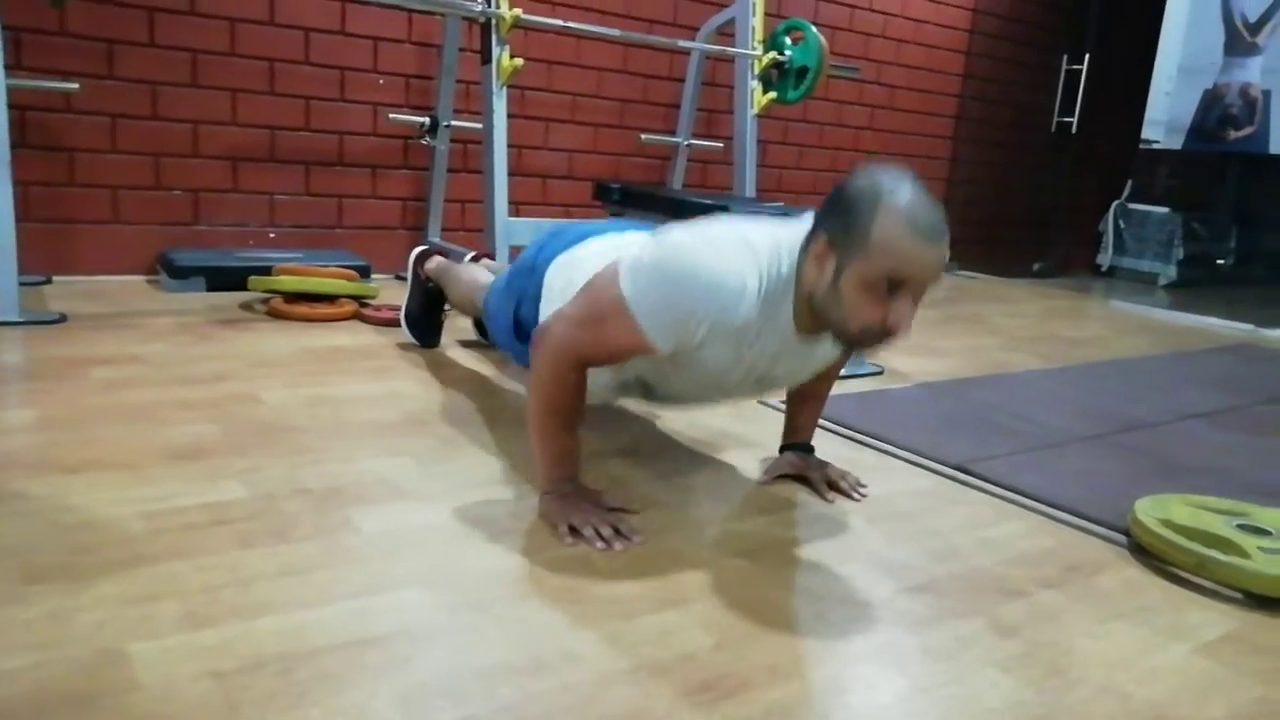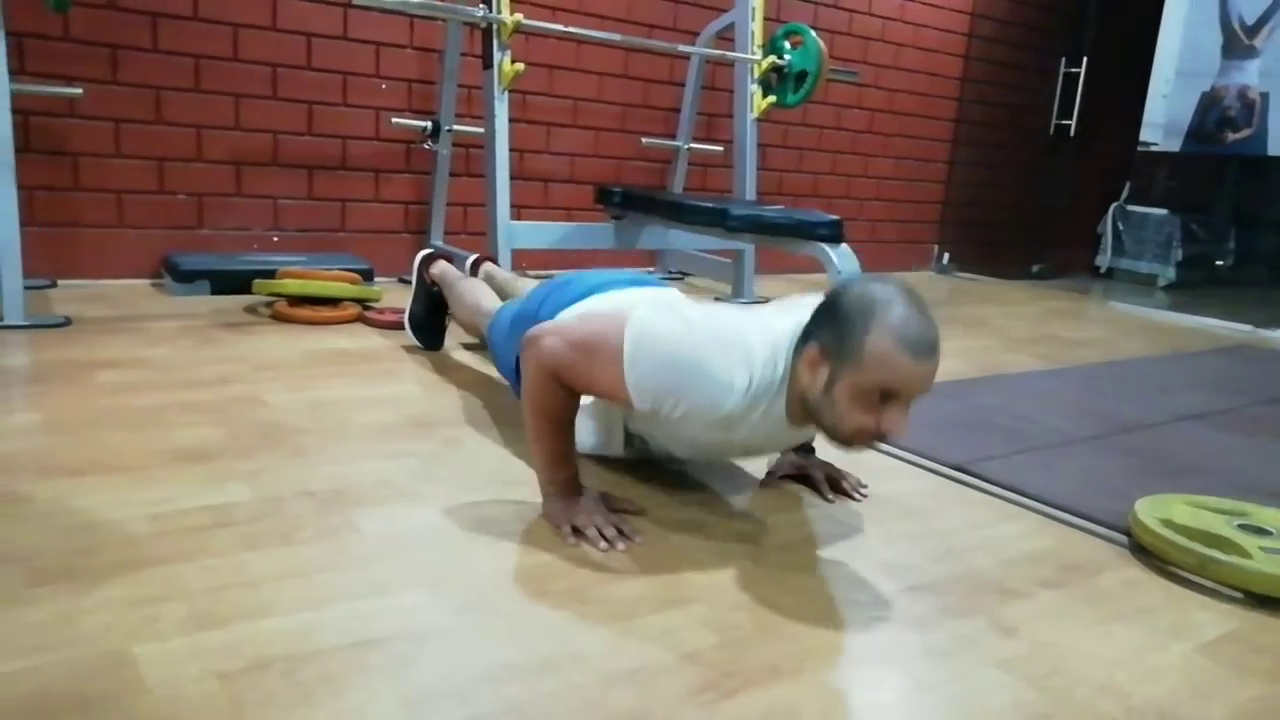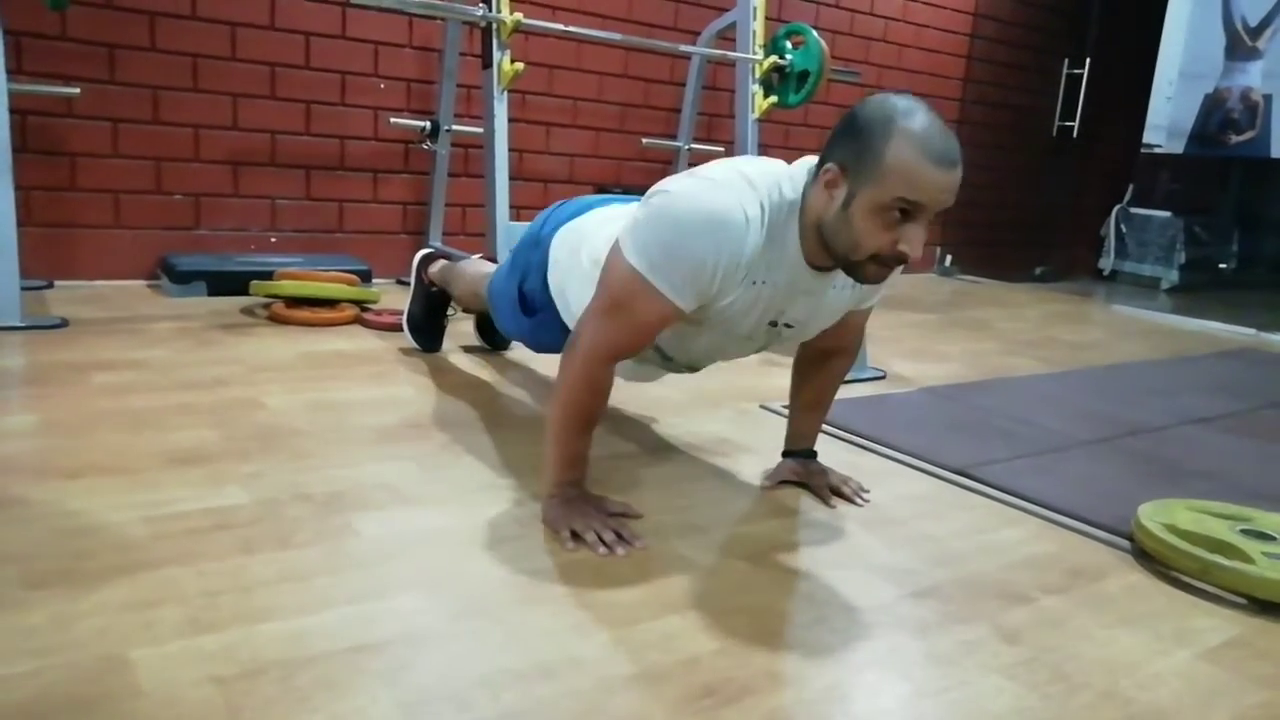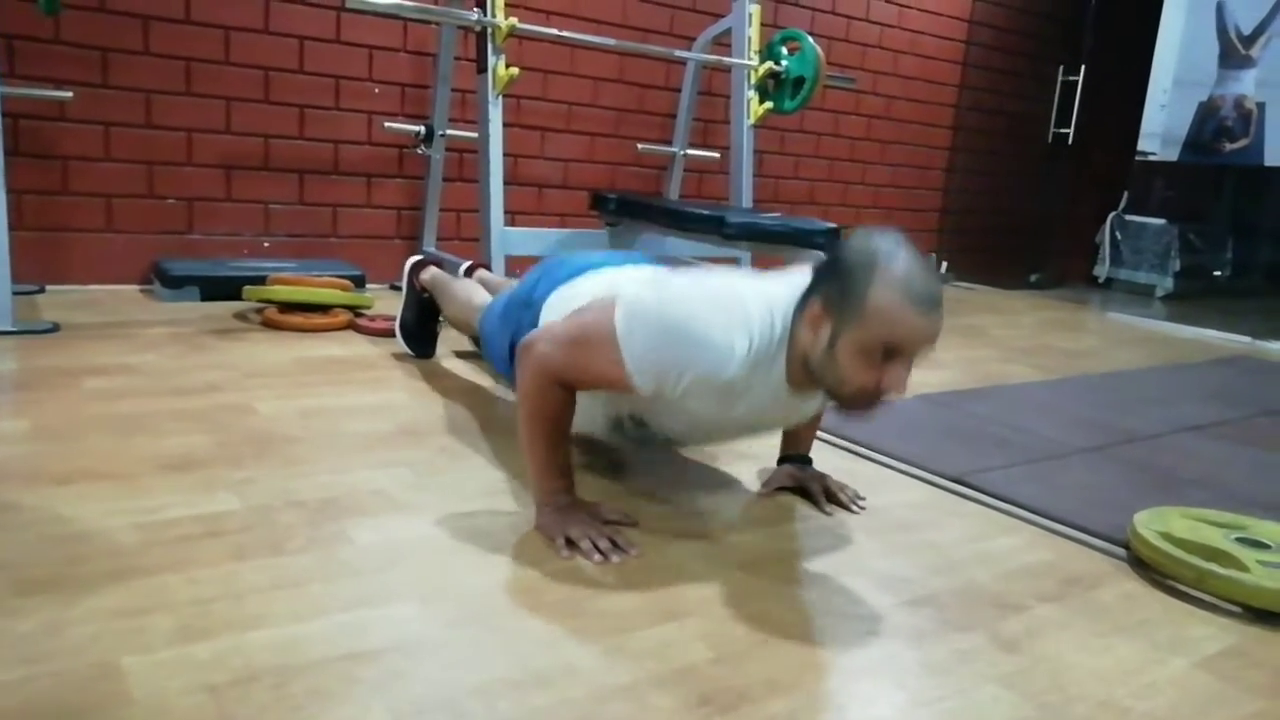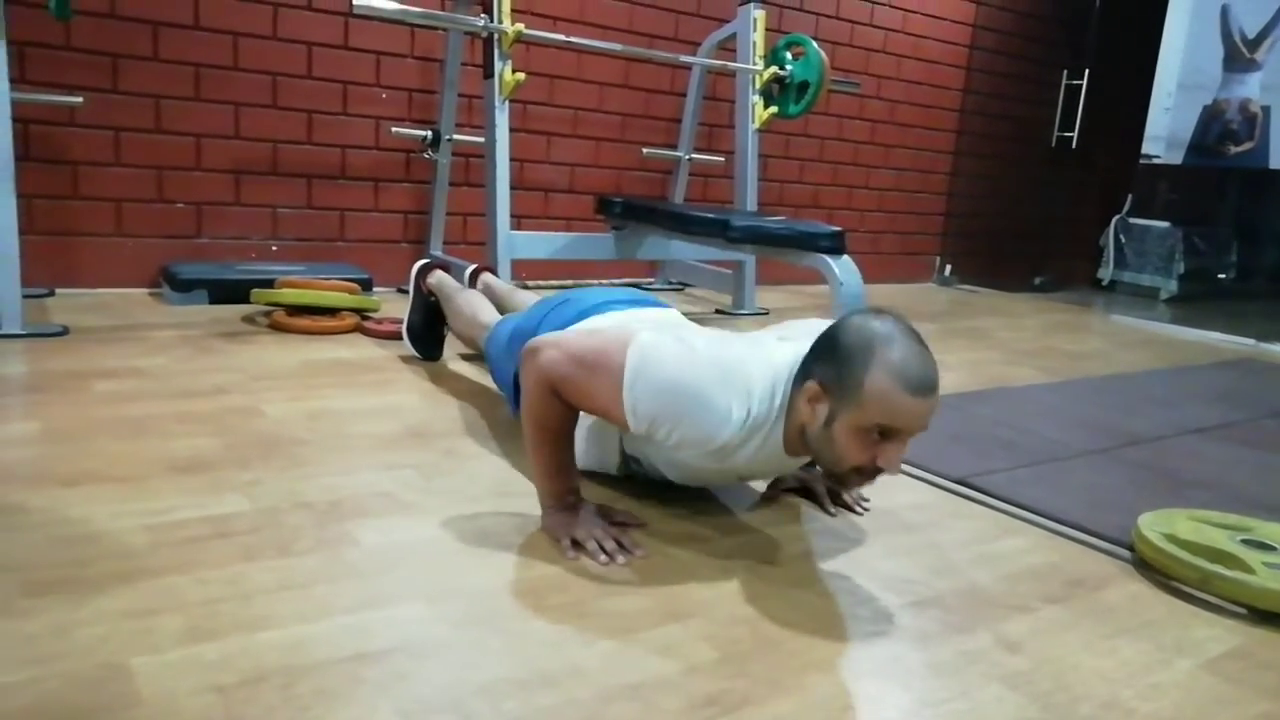
dt=0.4s
person 1, frame 1
left shoulder: (852, 294)
right shoulder: (717, 285)
left elbow: (824, 352)
right elbow: (559, 343)
left wrist: (797, 446)
right wrist: (558, 488)
left hip: (636, 261)
right hip: (564, 274)
right knee: (493, 301)
left ankle: (483, 262)
right ankle: (436, 269)
person 1, frame 2
left shoulder: (839, 346)
right shoulder: (718, 374)
right elbow: (543, 350)
left wrist: (800, 452)
right wrist: (562, 494)
left hip: (643, 302)
right hip: (568, 321)
right knee: (496, 323)
left ankle: (488, 272)
right ankle: (439, 273)
person 1, frame 3
left shoulder: (869, 243)
right shoulder: (716, 221)
left elbow: (831, 346)
right elbow: (593, 350)
left wrist: (800, 453)
right wrist: (564, 493)
left hip: (644, 254)
right hip: (568, 250)
right knee: (502, 304)
left ankle: (480, 267)
right ankle: (439, 273)
person 1, frame 4
left shoulder: (839, 321)
right shoulder: (713, 344)
right elbow: (539, 357)
left wrist: (794, 455)
right wrist: (554, 500)
left hip: (639, 286)
right hip: (563, 300)
right knee: (490, 320)
left ankle: (482, 275)
right ankle: (430, 279)
person 1, frame 5
left shoulder: (834, 369)
right shoulder: (716, 403)
right elbow: (542, 364)
left wrist: (801, 459)
right wrist: (561, 505)
left hip: (640, 320)
right hip: (554, 343)
right knee: (494, 334)
left ankle: (483, 279)
right ankle: (435, 282)
